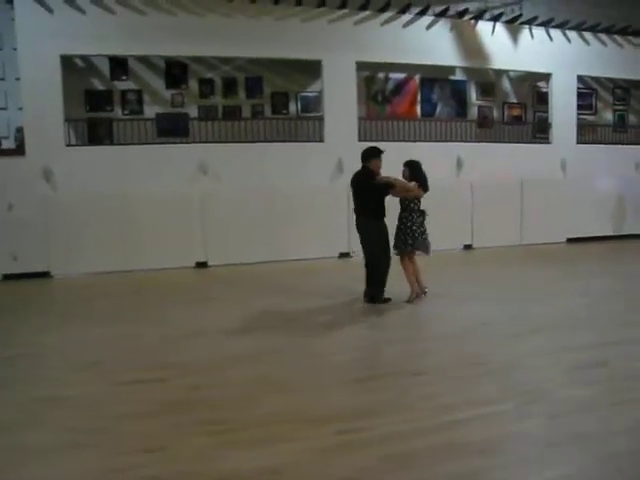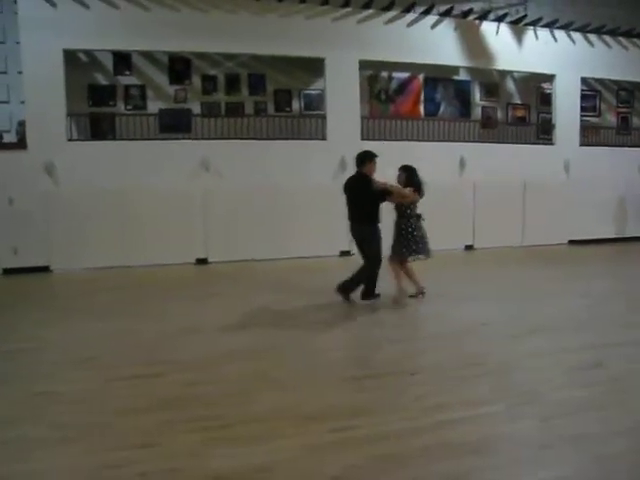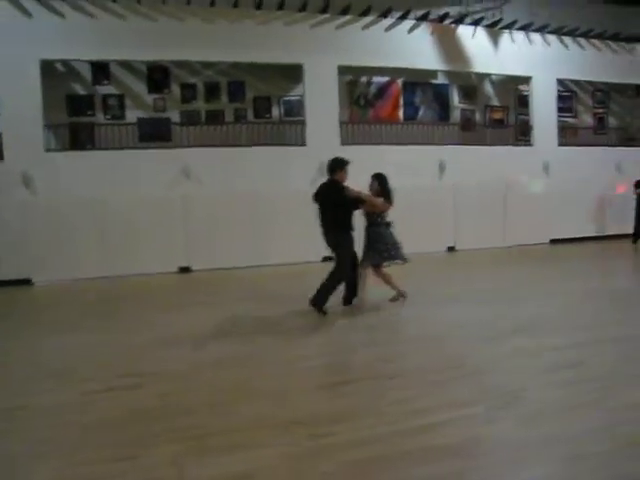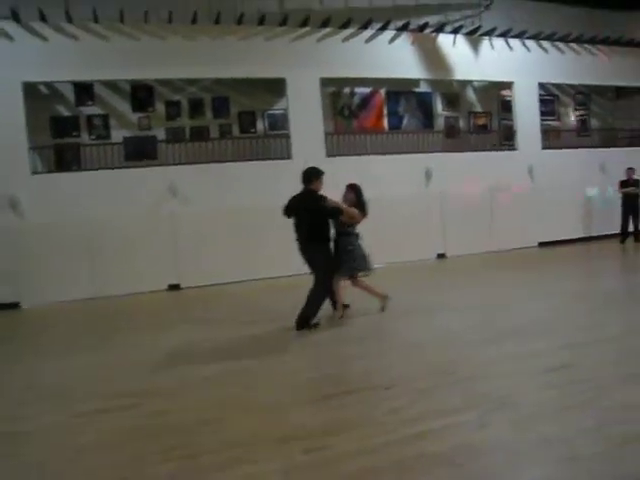
dt=0.2s
person 1, frame 1
left shoulder: (357, 177)
right shoulder: (374, 180)
right elbow: (396, 189)
right wrist: (412, 189)
left hip: (362, 222)
right hip: (374, 223)
left knee: (372, 258)
right knee: (383, 258)
left ankle: (371, 293)
right ankle: (375, 294)
person 1, frame 2
left shoulder: (351, 181)
right shoulder: (369, 184)
right elbow: (388, 194)
right wrist: (407, 195)
left hip: (356, 226)
right hip: (367, 227)
left knee: (372, 258)
right knee: (373, 261)
left ankle: (369, 291)
right ankle: (347, 287)
person 1, frame 3
left shoulder: (322, 189)
right shoulder: (342, 191)
right elbow: (366, 203)
right wrist: (377, 202)
left hip: (329, 233)
right hip: (341, 235)
left knee: (352, 263)
right knee: (341, 270)
left ankle: (350, 297)
right ankle: (318, 300)
person 1, frame 4
left shoulder: (296, 200)
right shoulder: (319, 201)
left elbow: (287, 212)
right elbow: (351, 214)
right wrist: (354, 214)
left hip: (305, 246)
right hip: (319, 247)
left knee: (326, 276)
right knee: (322, 283)
left ankle: (337, 305)
right ankle: (304, 320)
person 2, frame 1
left shoulder: (416, 186)
left hip: (412, 223)
right hip: (407, 223)
left knee: (405, 257)
right knee: (409, 257)
left ankle: (415, 289)
right ankle: (421, 288)
person 2, frame 2
left shoulder: (412, 192)
right shoulder: (402, 193)
left elbow: (401, 197)
left wrist: (386, 186)
left hip: (410, 229)
right hip: (403, 229)
left knee: (394, 259)
right knee: (401, 262)
left ankle: (400, 289)
right ankle: (420, 288)
person 2, frame 3
left shoulder: (383, 201)
left elbow: (376, 206)
left hip: (380, 235)
right hip: (373, 235)
left knee: (364, 266)
right knee: (377, 269)
right ankle: (400, 291)
person 2, frame 4
left shoulder: (357, 211)
left elbow: (352, 217)
left hip: (349, 246)
right hip: (341, 246)
left knee: (337, 278)
right knee: (355, 280)
left ankle: (340, 309)
right ankle: (381, 296)
